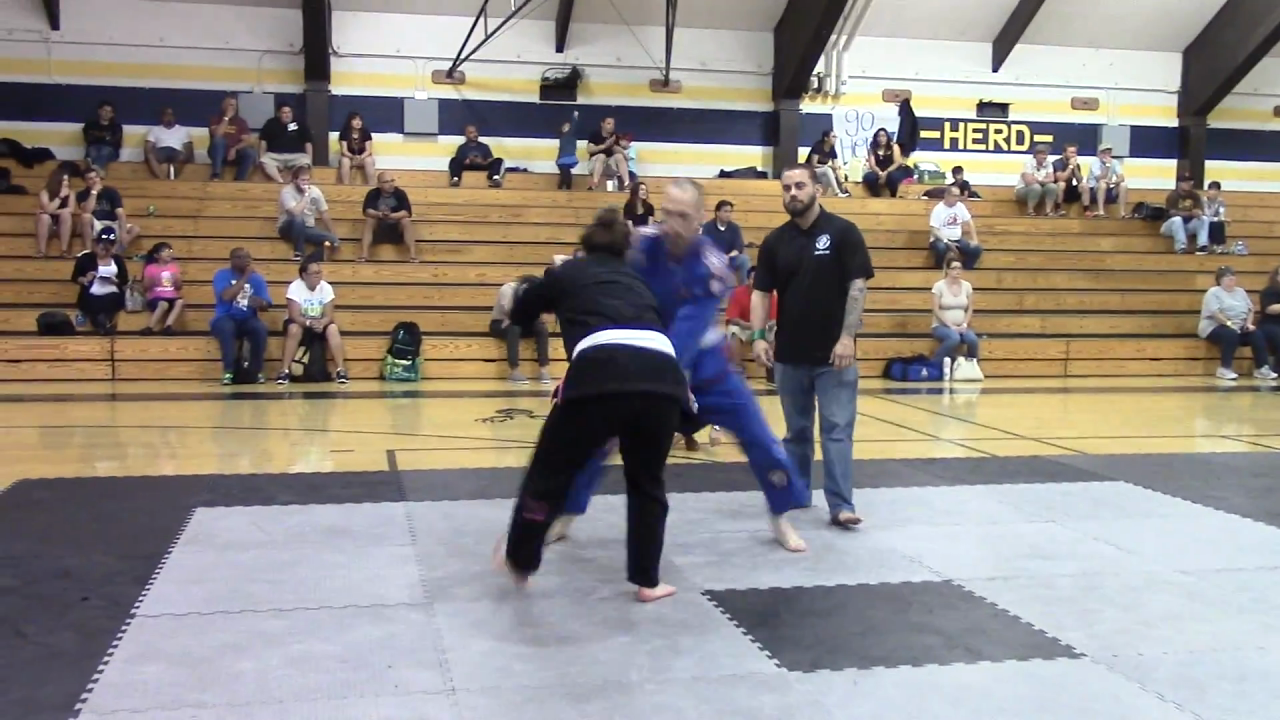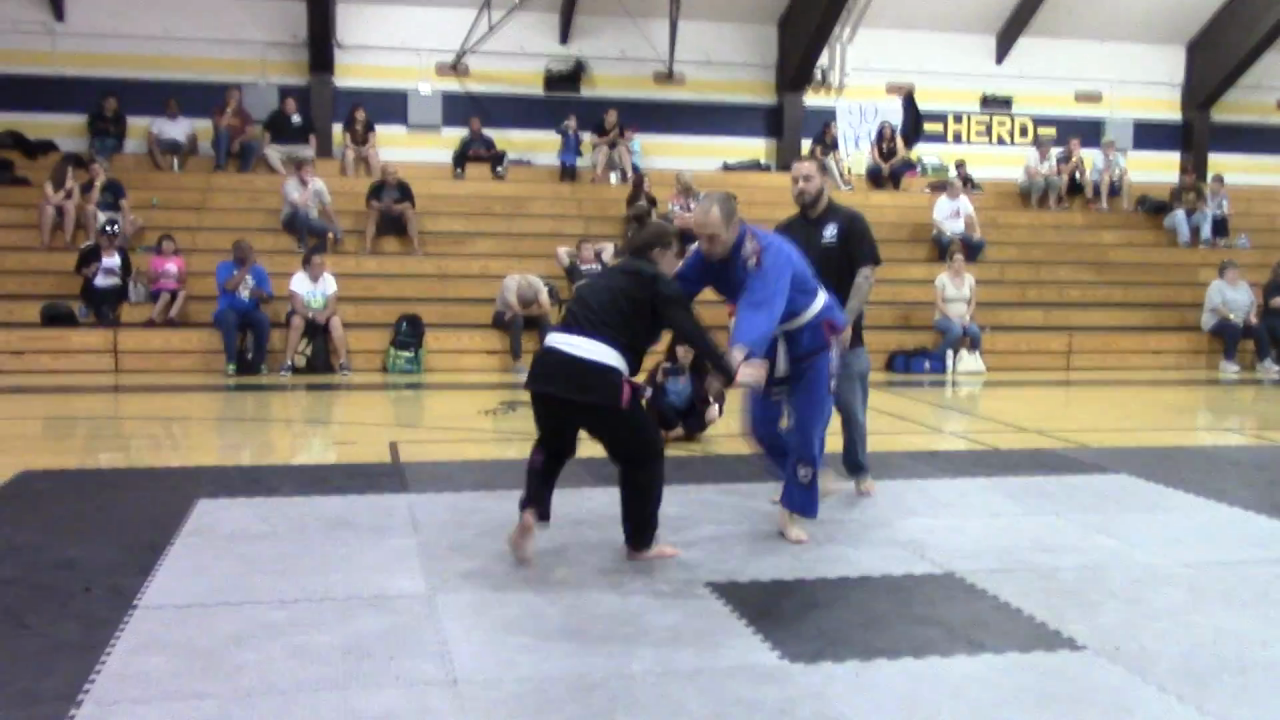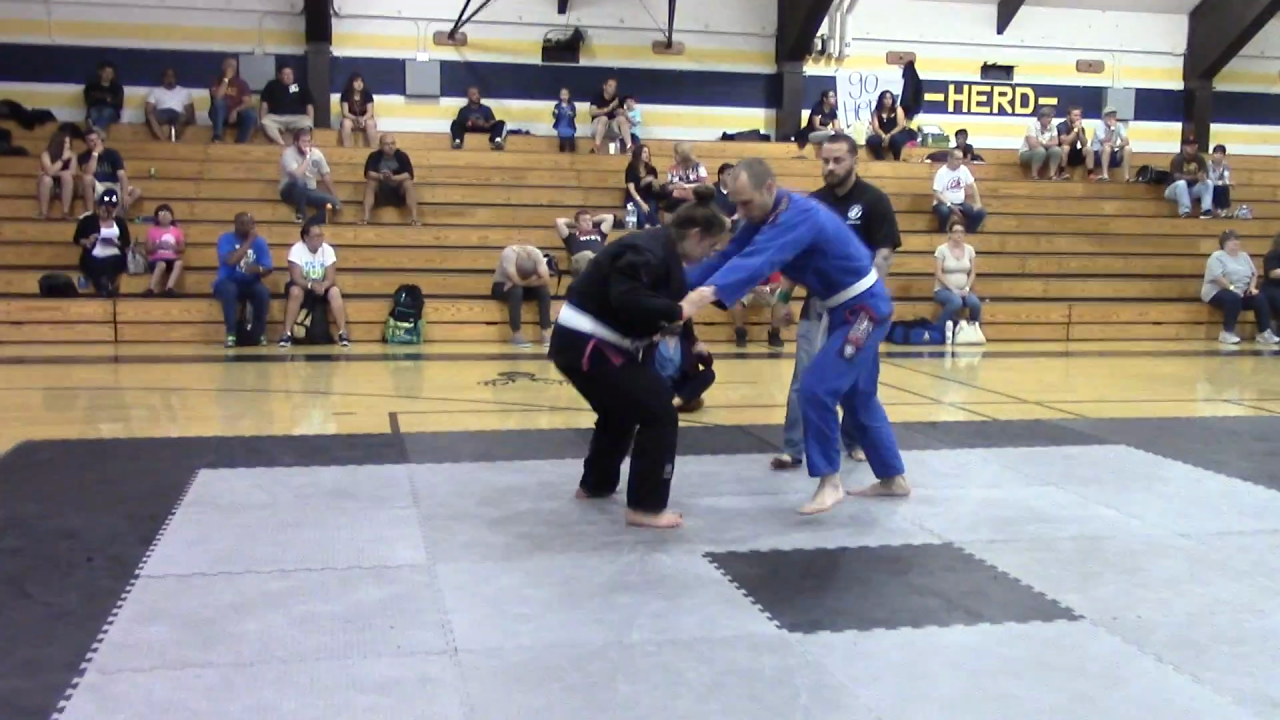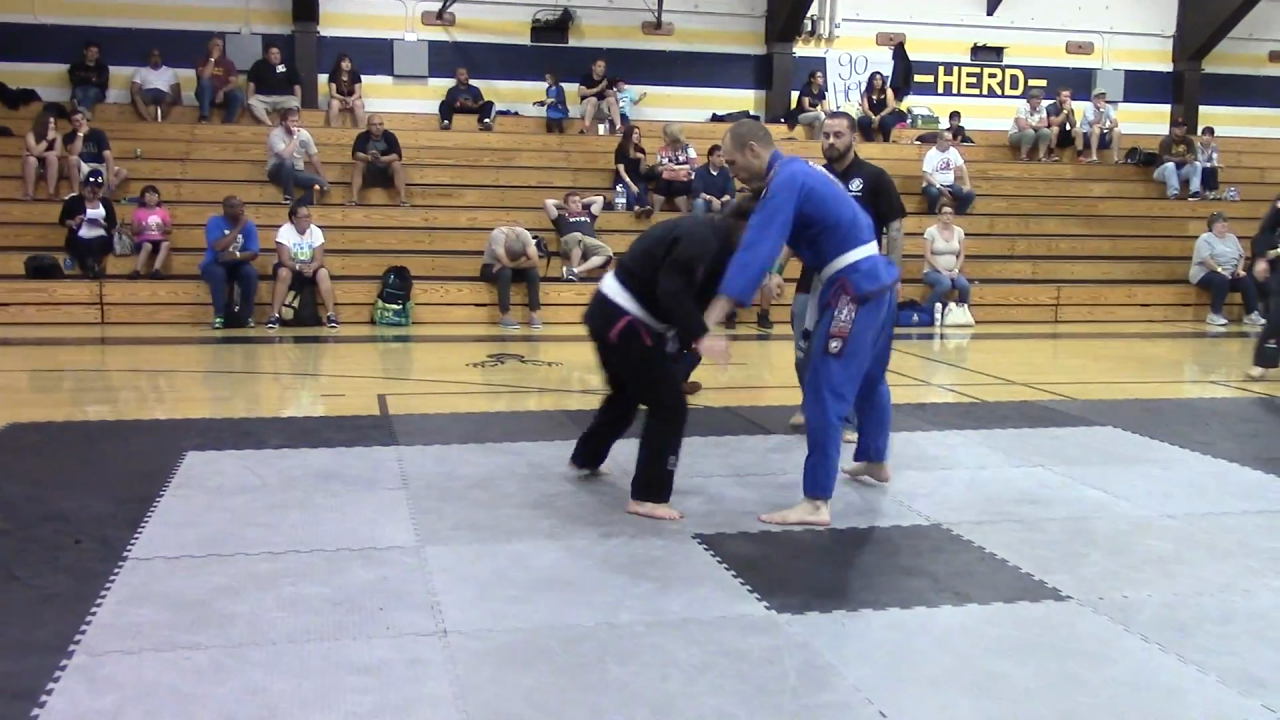
dt=0.3s
person 1, frame 1
left shoulder: (713, 266)
right shoulder: (645, 243)
left elbow: (687, 330)
left hip: (703, 361)
left knee: (758, 438)
left ankle: (780, 520)
right ankle: (567, 514)
person 1, frame 2
left shoulder: (765, 253)
right shoulder: (706, 255)
left elbow: (759, 306)
left wrist: (741, 356)
left hip: (812, 334)
right hip: (771, 336)
left knee: (807, 430)
right knee: (763, 426)
left ankle: (795, 511)
right ankle: (802, 486)
person 1, frame 3
left shoulder: (796, 216)
right shoulder: (771, 215)
left elbow: (753, 262)
right elbow: (730, 253)
left wrist: (700, 296)
left hip: (863, 310)
right hip: (855, 309)
left knee: (816, 390)
right knee: (860, 397)
left ankle: (828, 481)
right ankle: (893, 478)
person 1, frame 4
left shoulder: (785, 181)
right shoulder: (794, 173)
left elbow: (758, 248)
right elbow: (764, 239)
left wrist: (709, 322)
left hip: (853, 289)
right hip: (876, 281)
left knee: (825, 395)
right knee: (869, 380)
left ankle: (816, 503)
right ankle: (875, 461)
person 2, frame 1
left shoulder: (563, 275)
right shoulder: (638, 284)
left elbow: (521, 313)
left wrist: (529, 288)
left hip: (596, 374)
right hip: (658, 377)
left knee: (550, 474)
right knee: (647, 483)
left ankle: (518, 562)
right ankle: (646, 580)
person 2, frame 2
left shoulder: (607, 280)
right shoulder: (656, 282)
right elbow: (687, 328)
right wrist: (726, 371)
left hip: (549, 368)
right hip: (596, 378)
left knee: (554, 446)
right knee: (644, 455)
left ankle: (531, 513)
right ankle: (640, 543)
person 2, frame 3
left shoulder: (658, 244)
right shoulder: (648, 253)
left elbow: (652, 298)
right elbow: (626, 298)
right wrist: (680, 312)
left hip: (576, 339)
right hip: (586, 344)
left knee: (618, 411)
right knee: (657, 413)
left ankle: (595, 483)
right ankle: (646, 509)
person 2, frame 4
left shoulder: (707, 231)
right shoulder: (702, 240)
left elbow: (691, 292)
right elbow: (672, 292)
right wrist: (699, 335)
left hip: (615, 314)
right hip: (623, 320)
left knee: (628, 391)
right knee: (669, 404)
left ankle: (586, 458)
right ankle: (647, 497)
person 3, frame 1
left shoulder: (842, 232)
right shoulder: (775, 241)
left elbow: (859, 286)
right elbow: (761, 292)
left wrist: (849, 336)
right wrist: (759, 338)
left hip: (834, 353)
right hip: (791, 353)
left knee: (837, 430)
right knee: (796, 429)
left ankle: (840, 505)
person 3, frame 2
left shoulder: (850, 222)
right shoulder: (786, 231)
left elbow: (865, 275)
left wrist: (846, 321)
left hip: (843, 337)
left knee: (852, 411)
left ankle: (859, 470)
person 3, frame 3
left shoulder: (875, 202)
right shoulder: (813, 203)
left elbow: (883, 257)
right wrist: (783, 297)
right hip: (817, 307)
right knee: (803, 379)
left ankle: (854, 442)
right ankle: (793, 448)
person 3, frame 4
left shoulder: (875, 178)
left elbow: (895, 229)
right wrist: (777, 270)
right hip: (811, 283)
right knee: (805, 353)
left ankle: (846, 421)
